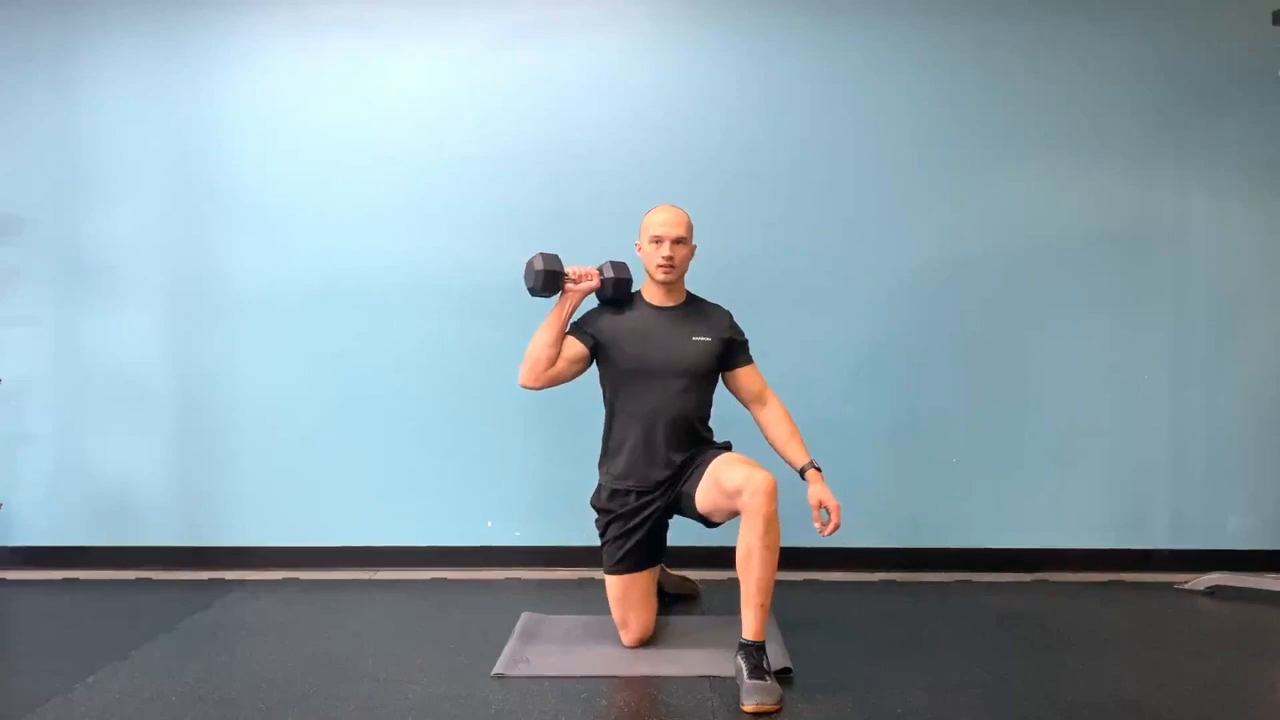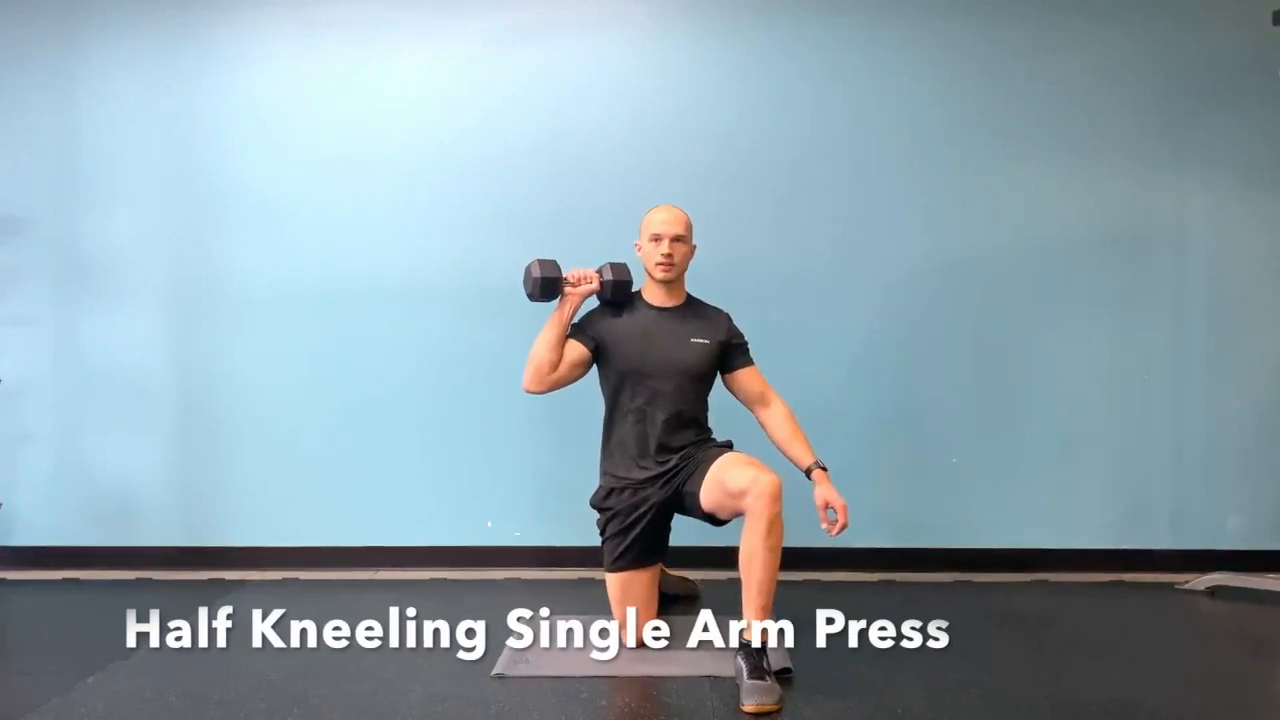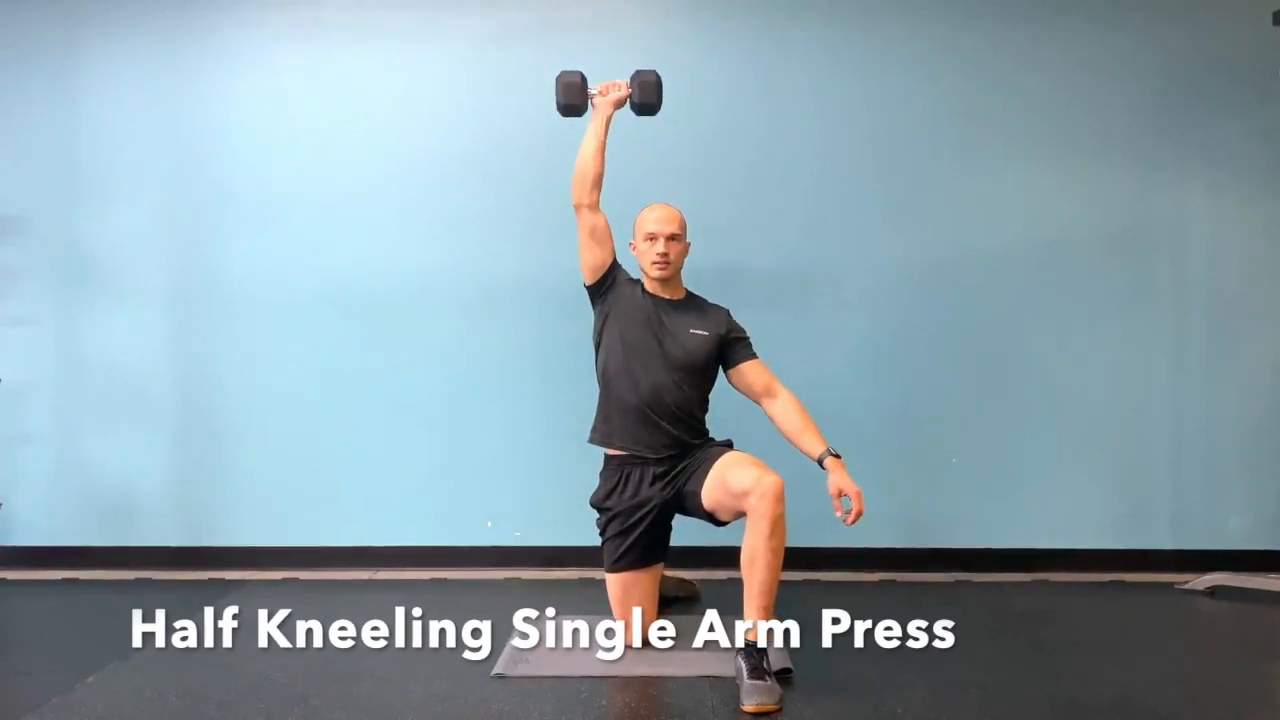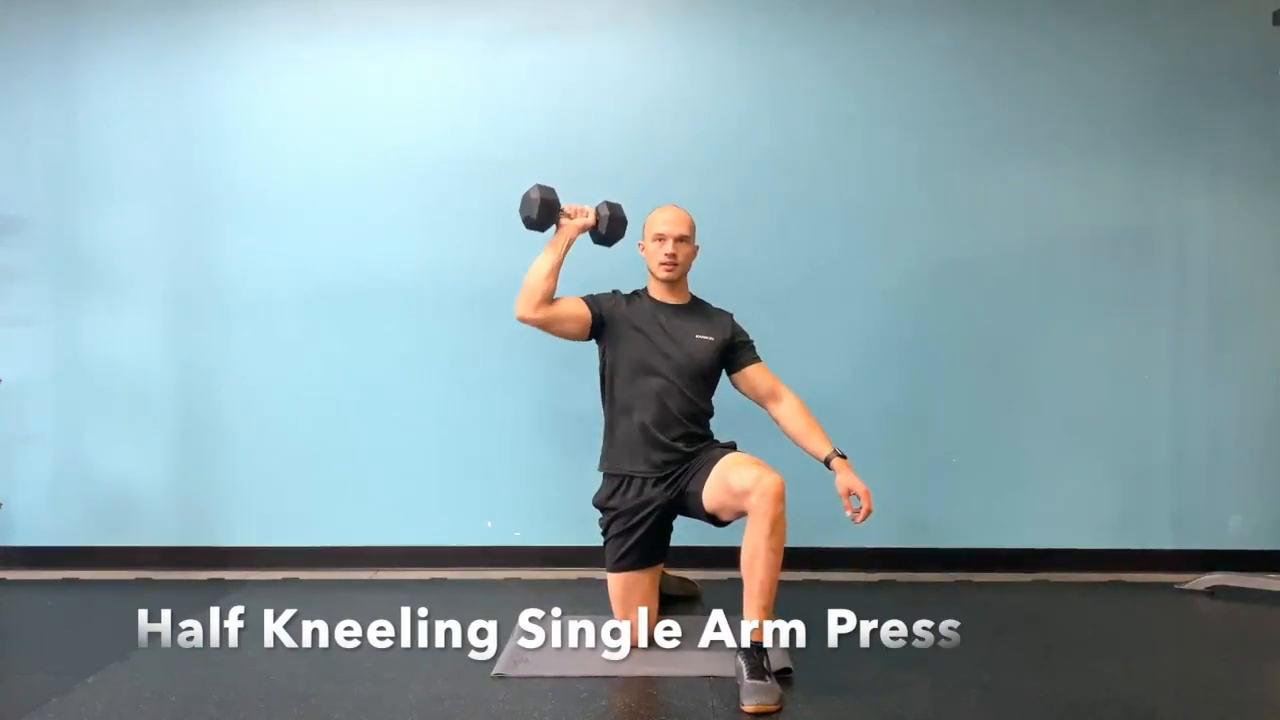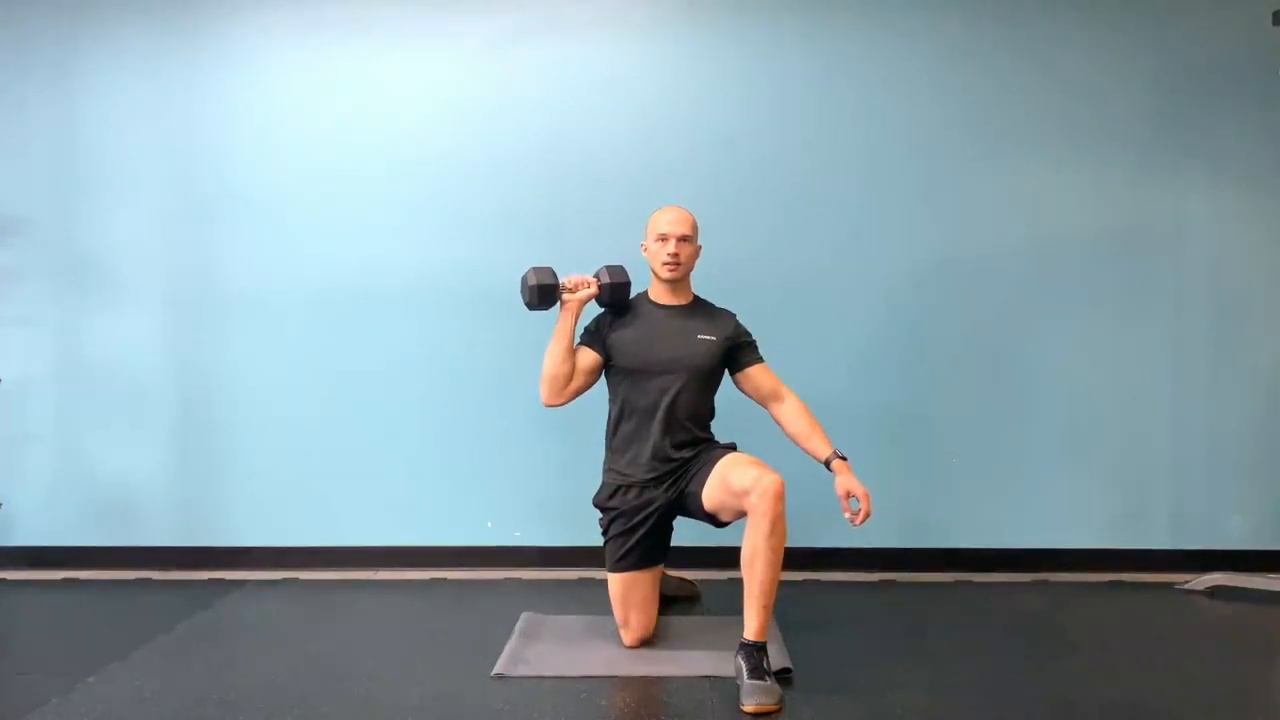
dt=1s
person 1, frame 1
left shoulder: (717, 323)
right shoulder: (606, 319)
left elbow: (763, 402)
right elbow: (533, 377)
left wrist: (812, 474)
right wrist: (566, 302)
left hip: (695, 466)
right hip: (628, 485)
left knee: (759, 486)
right knee: (635, 636)
left ankle: (752, 652)
right ankle: (654, 577)
person 1, frame 2
left shoulder: (716, 325)
right shoulder: (606, 320)
left elbow: (765, 403)
right elbow: (537, 382)
left wrist: (817, 473)
right wrist: (567, 306)
left hip: (694, 462)
right hip: (628, 482)
left knee: (764, 487)
right knee: (634, 635)
left ankle: (752, 650)
right ankle: (655, 578)
person 1, frame 3
left shoulder: (716, 322)
right shoulder: (612, 294)
left elbow: (771, 395)
right elbow: (585, 202)
left wrist: (831, 461)
right wrist: (604, 114)
left hip: (694, 462)
right hip: (627, 476)
left knee: (766, 488)
right knee: (634, 634)
left ankle: (752, 650)
right ankle: (663, 581)
person 1, frame 4
left shoulder: (720, 325)
right shoulder: (613, 311)
left elbow: (776, 398)
right elbow: (530, 311)
left wrist: (836, 462)
right wrist: (564, 237)
left hip: (697, 464)
right hip: (631, 481)
left knee: (767, 487)
right knee: (634, 635)
left ankle: (752, 652)
right ankle: (652, 578)
person 1, frame 5
left shoulder: (722, 326)
right shoulder: (614, 322)
left elbow: (779, 399)
right elbow: (554, 394)
left wrist: (837, 464)
right wrist: (570, 313)
left hip: (697, 465)
right hip: (631, 482)
left knee: (767, 487)
right knee: (634, 635)
left ankle: (752, 651)
right ankle: (652, 577)
